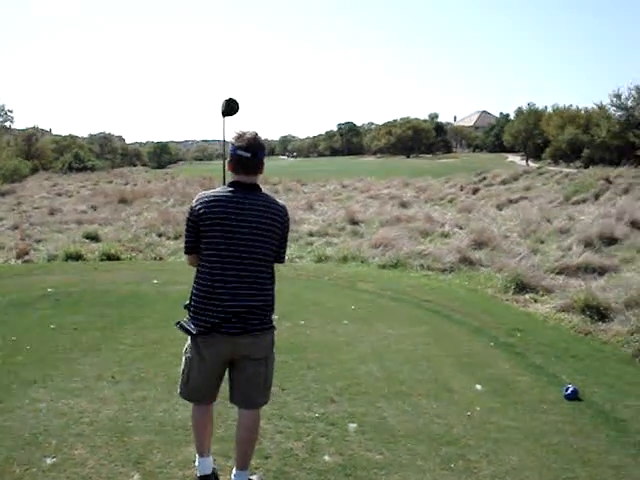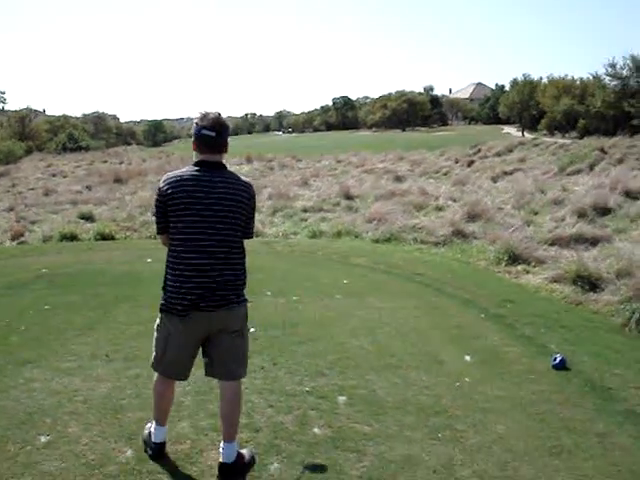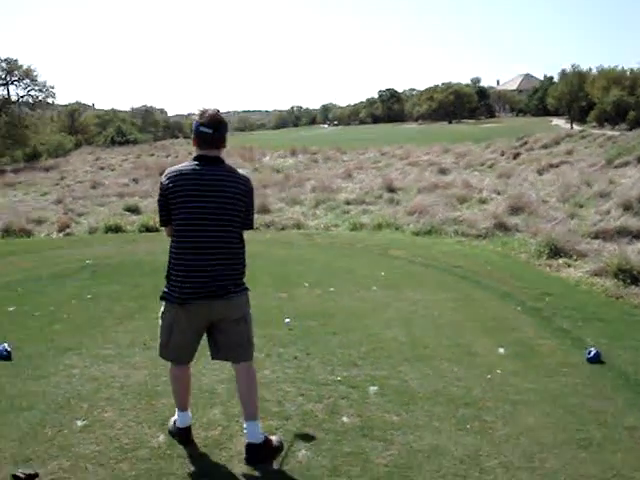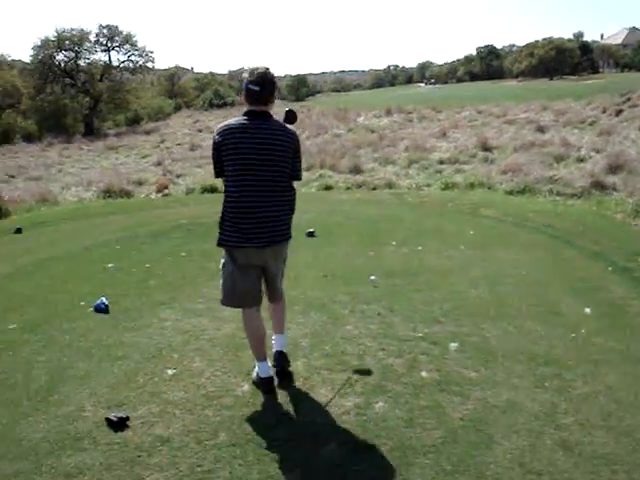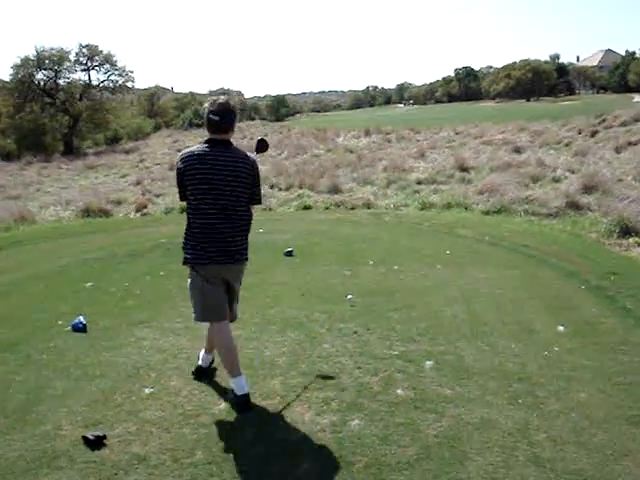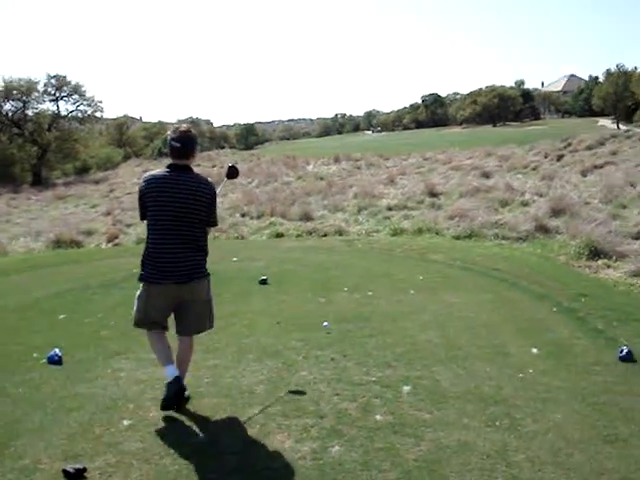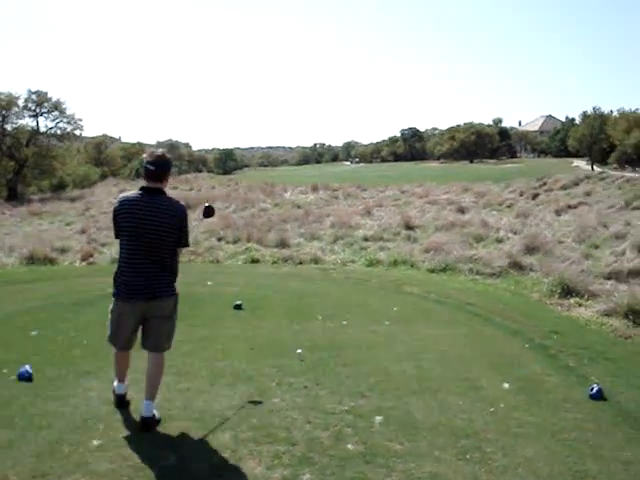
dt=0.3s
person 1, frame 1
left shoulder: (202, 203)
right shoulder: (278, 212)
left elbow: (192, 259)
right elbow: (274, 261)
left hip: (208, 322)
right hip: (255, 326)
left knee: (201, 400)
right knee: (249, 406)
person 1, frame 2
left shoulder: (171, 183)
right shoulder: (244, 189)
left elbow: (165, 238)
right elbow: (243, 237)
left hip: (181, 299)
right hip: (228, 300)
left knee: (167, 374)
right knee: (229, 380)
left ankle: (158, 435)
person 1, frame 3
left shoulder: (172, 178)
right shoulder: (241, 182)
left elbow: (168, 228)
right elbow: (242, 229)
left hip: (185, 287)
right hip: (229, 289)
left knee: (179, 361)
right knee: (242, 360)
left ankle: (182, 422)
right ankle: (253, 439)
person 1, frame 4
left shoulder: (224, 133)
right shoulder: (289, 136)
left elbow: (224, 178)
right elbow: (292, 181)
left hip: (239, 234)
right hip: (277, 232)
left knee: (250, 305)
right knee: (276, 294)
left ankle: (264, 372)
right ankle: (281, 351)
person 1, frame 5
left shoulder: (187, 159)
right shoulder: (247, 162)
left elbow: (186, 201)
right elbow: (251, 208)
left hip: (202, 253)
right hip: (235, 252)
left knee: (217, 320)
right knee: (221, 315)
left ankle: (240, 388)
right ankle: (205, 361)
person 1, frame 6
left shoulder: (149, 181)
right shoulder: (206, 187)
left elbow: (147, 220)
right elbow: (207, 229)
left hip: (158, 271)
right hip: (194, 272)
left knee: (152, 325)
right knee: (187, 332)
left ankle: (172, 377)
right ankle: (178, 385)
person 1, frame 7
left shoulder: (123, 203)
right shoulder: (177, 210)
left elbow: (121, 240)
right elbow: (178, 252)
left hip: (127, 288)
right hip: (162, 291)
left knee: (122, 344)
right knee: (156, 351)
left ankle: (120, 390)
right ankle: (147, 411)
